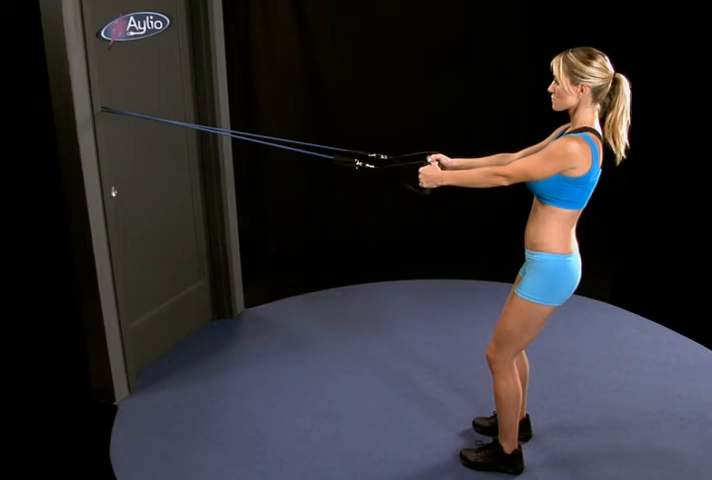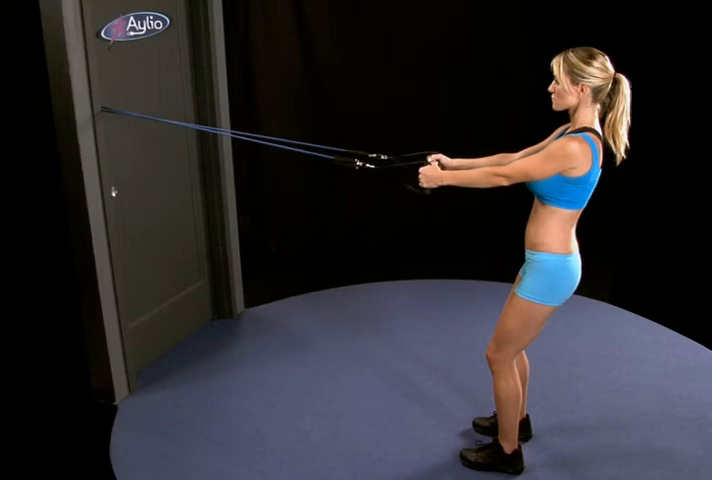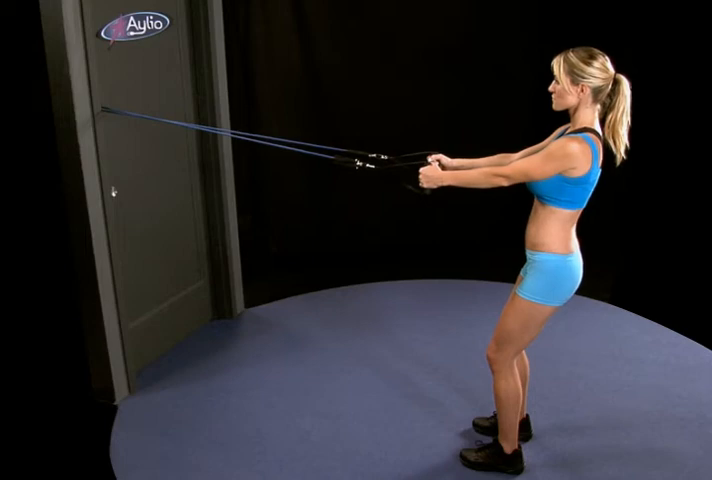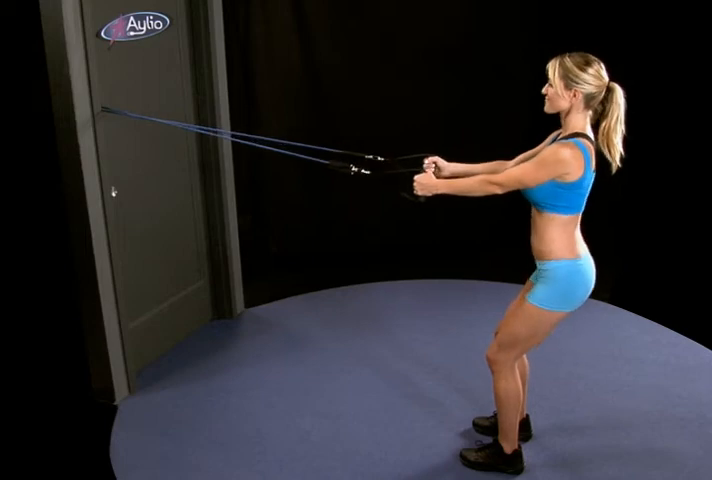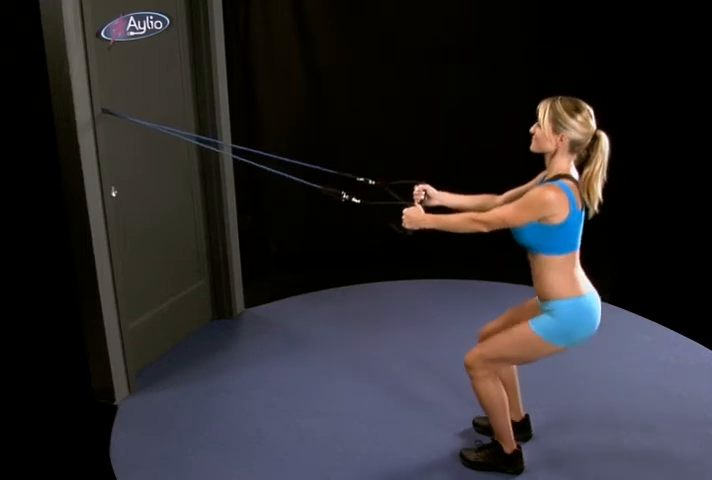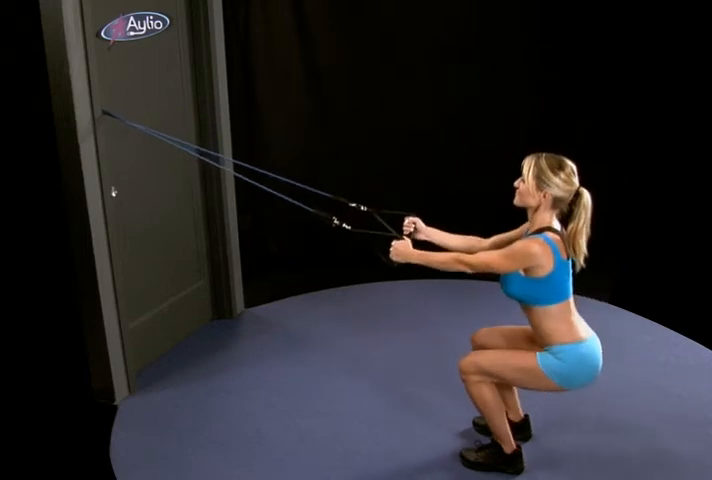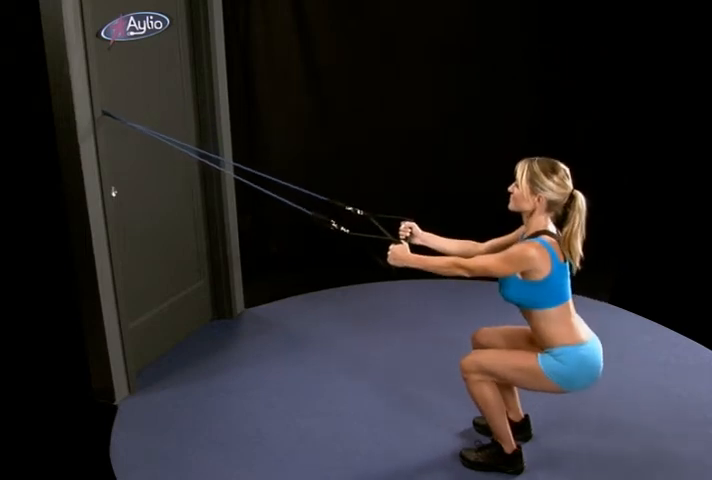
dt=0.4s
person 1, frame 1
left shoulder: (575, 146)
right shoulder: (572, 133)
left elbow: (504, 176)
right elbow: (512, 158)
left wrist: (443, 178)
right wrist: (454, 163)
left hip: (550, 268)
right hip: (546, 262)
left knee: (499, 354)
right knee: (511, 345)
left ankle: (507, 451)
right ankle: (516, 419)
person 1, frame 2
left shoulder: (576, 147)
right shoulder: (573, 134)
left elbow: (503, 176)
right elbow: (514, 158)
left wrist: (443, 178)
right wrist: (456, 163)
left hip: (550, 269)
right hip: (546, 262)
left knee: (499, 355)
right knee: (510, 345)
left ankle: (507, 451)
right ankle: (516, 420)
person 1, frame 3
left shoulder: (576, 147)
right shoulder: (572, 134)
left elbow: (504, 176)
right elbow: (513, 159)
left wrist: (443, 179)
right wrist: (454, 163)
left hip: (551, 268)
right hip: (548, 262)
left knee: (499, 355)
right knee: (511, 345)
left ankle: (507, 451)
right ankle: (516, 420)
person 1, frame 4
left shoulder: (568, 152)
right shoulder: (567, 139)
left elbow: (498, 184)
right elbow: (509, 166)
left wrist: (437, 187)
right wrist: (452, 168)
left hip: (563, 275)
right hip: (560, 267)
left knee: (500, 356)
right knee: (507, 340)
left ankle: (507, 452)
right ankle: (516, 419)
person 1, frame 5
left shoulder: (552, 196)
right shoulder: (556, 180)
left elbow: (484, 222)
right elbow: (496, 201)
left wrist: (425, 220)
right wrist: (441, 197)
left hip: (568, 313)
right hip: (564, 302)
left knee: (477, 362)
right knee: (490, 338)
left ankle: (507, 452)
right ankle: (516, 420)
person 1, frame 6
left shoulder: (535, 249)
right shoulder: (541, 229)
left elbow: (468, 264)
right elbow: (483, 245)
left wrist: (412, 255)
right wrist: (428, 233)
left hip: (571, 359)
right hip: (565, 343)
left knee: (471, 368)
right knee: (482, 340)
left ankle: (507, 452)
right ankle: (516, 422)
person 1, frame 7
left shoulder: (532, 252)
right shoulder: (536, 233)
left elbow: (466, 267)
right elbow: (478, 249)
left wrist: (409, 259)
right wrist: (423, 238)
left hip: (572, 361)
right hip: (566, 346)
left knee: (473, 366)
right knee: (482, 340)
left ankle: (507, 452)
right ankle: (516, 421)
